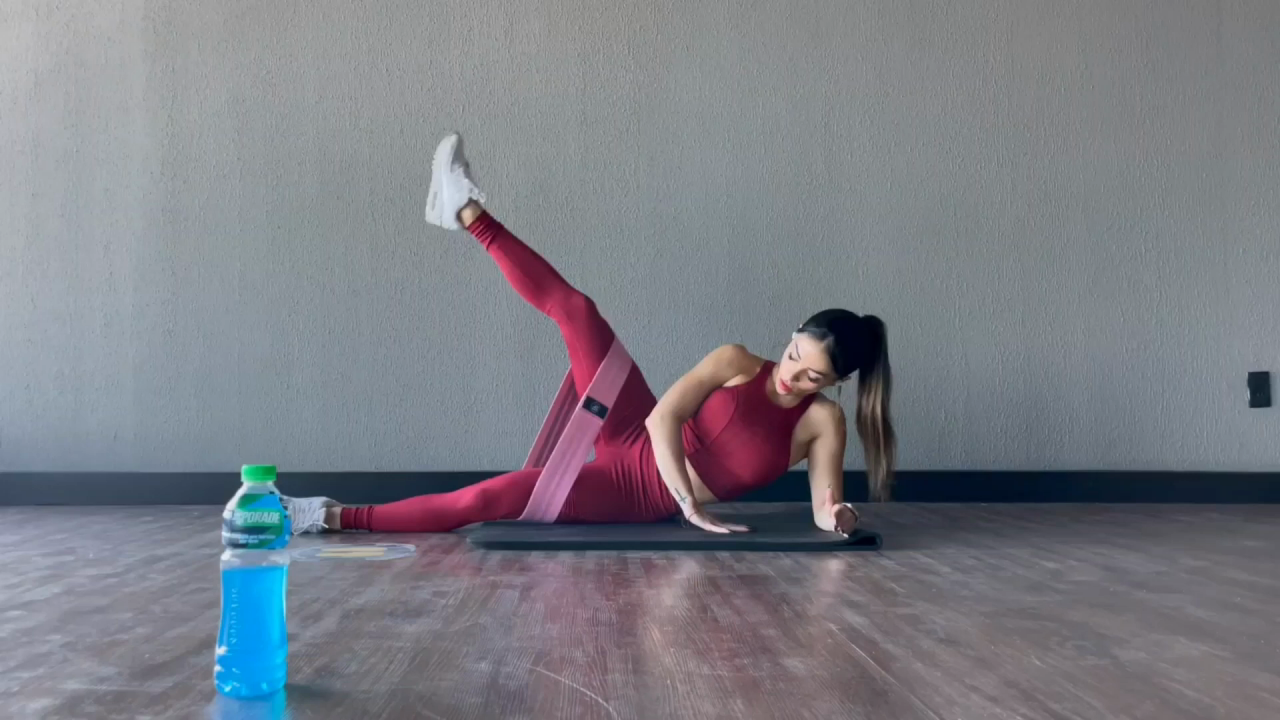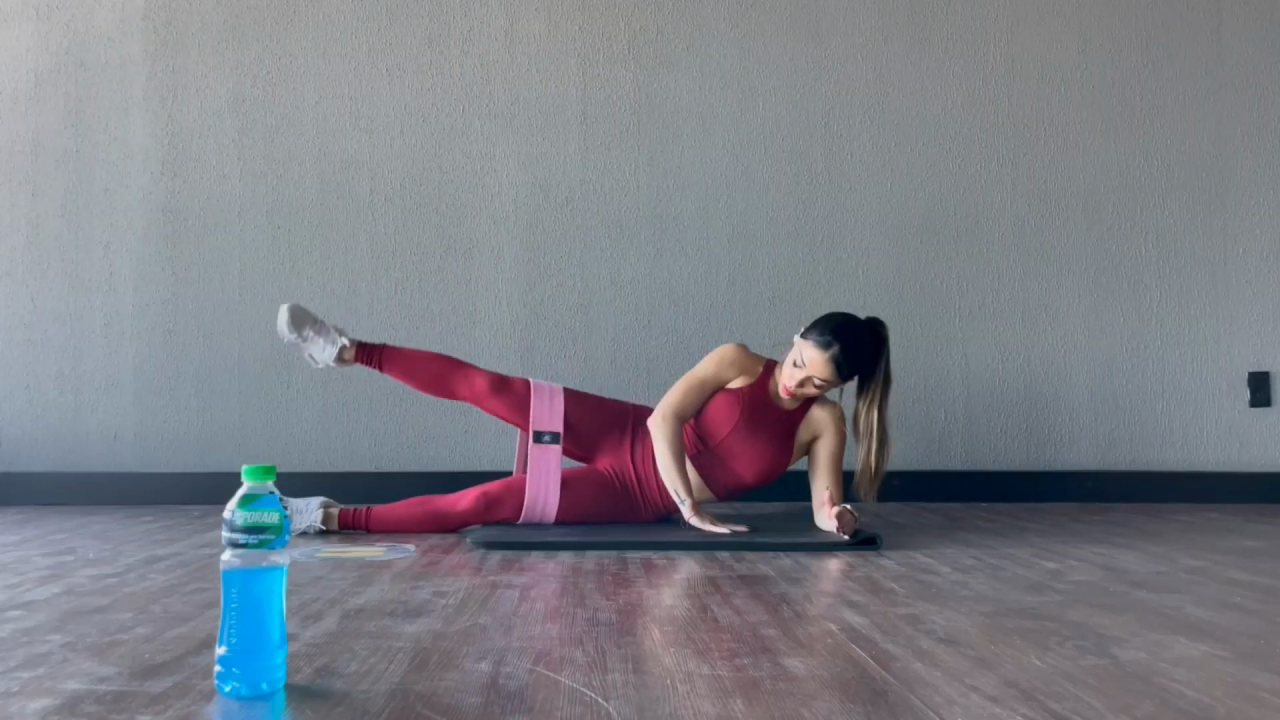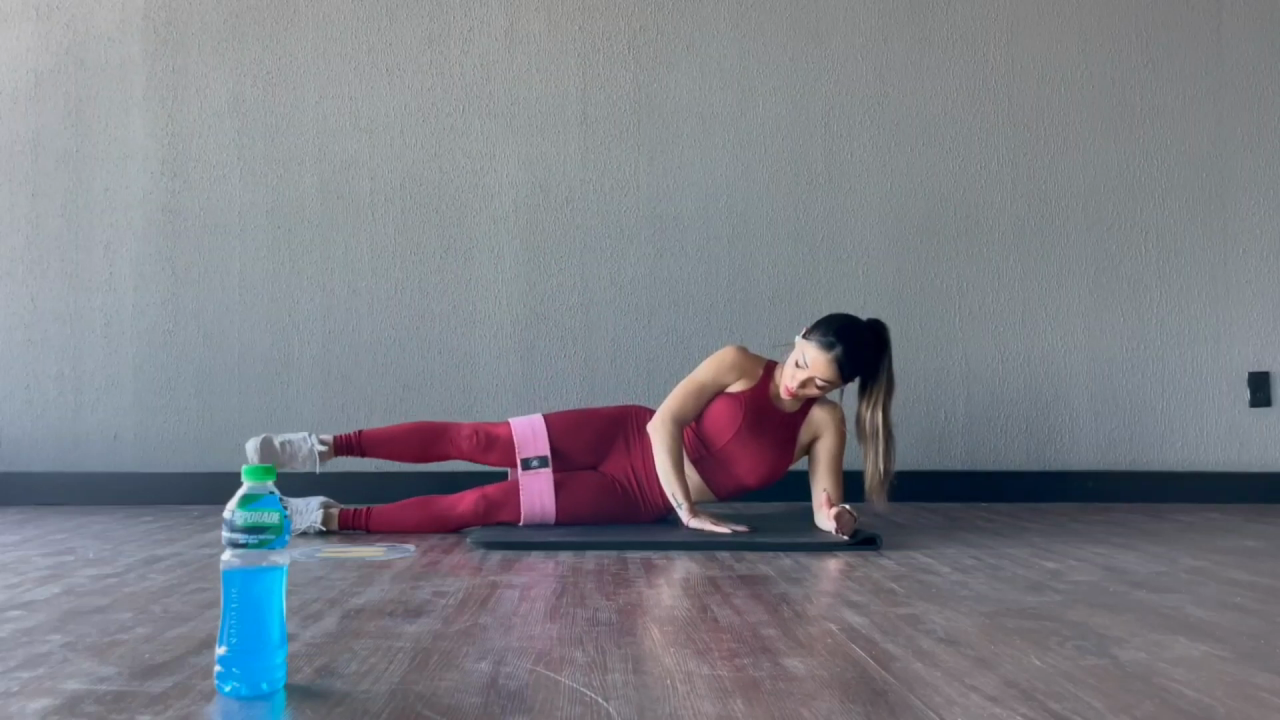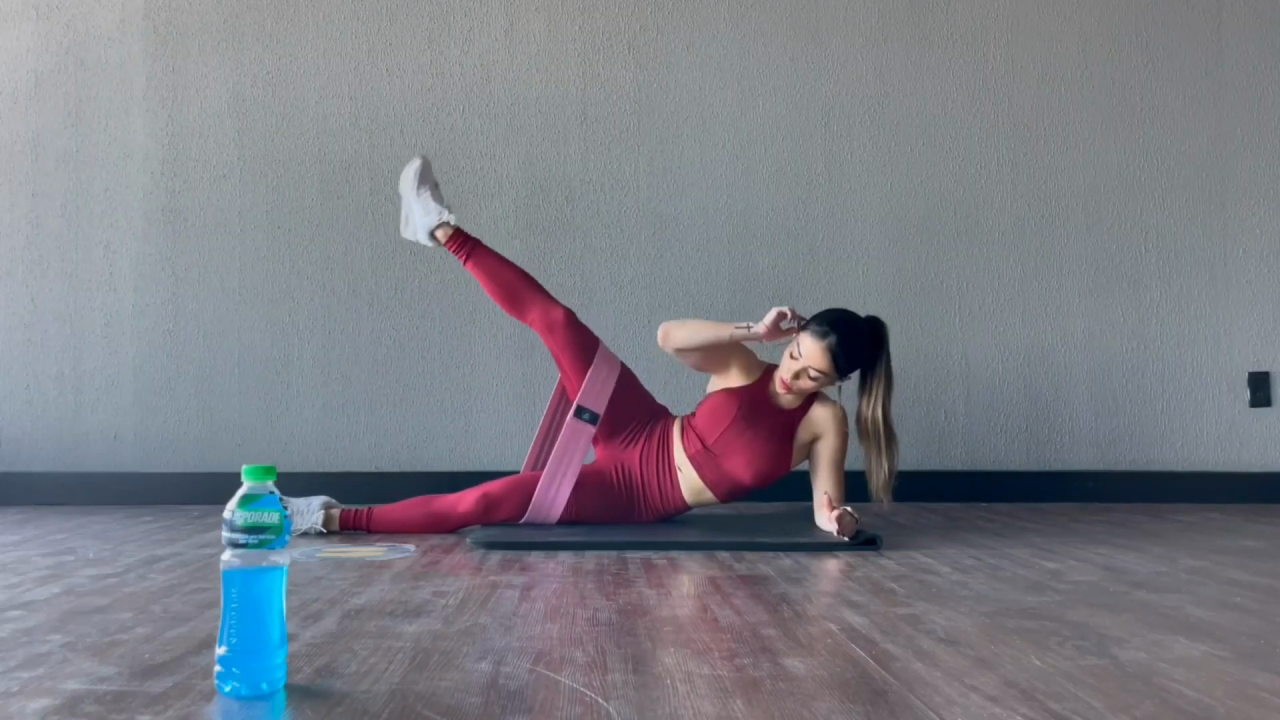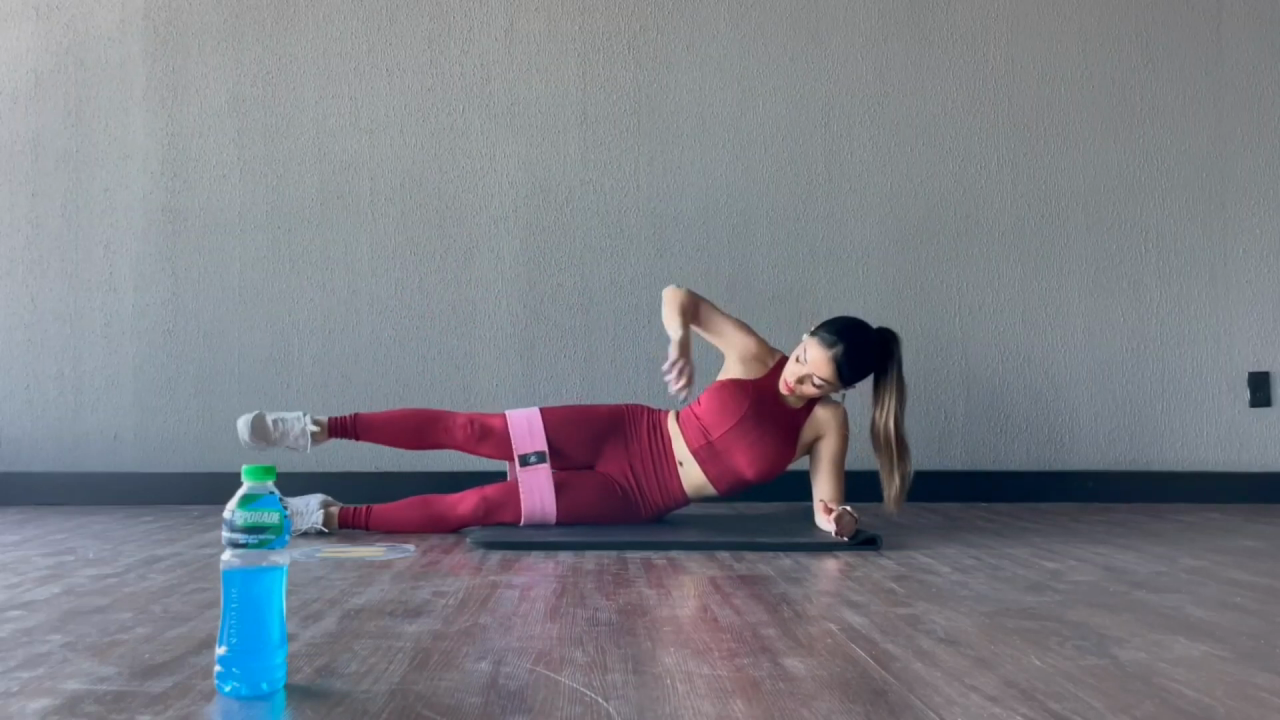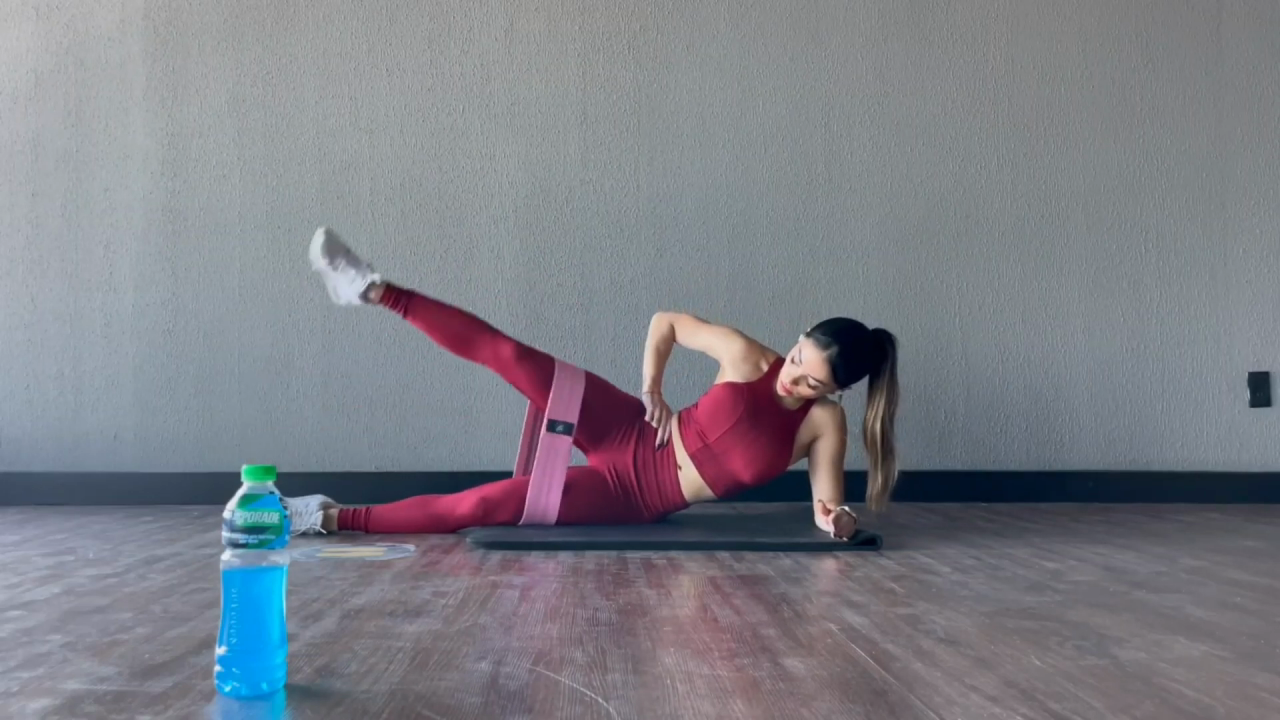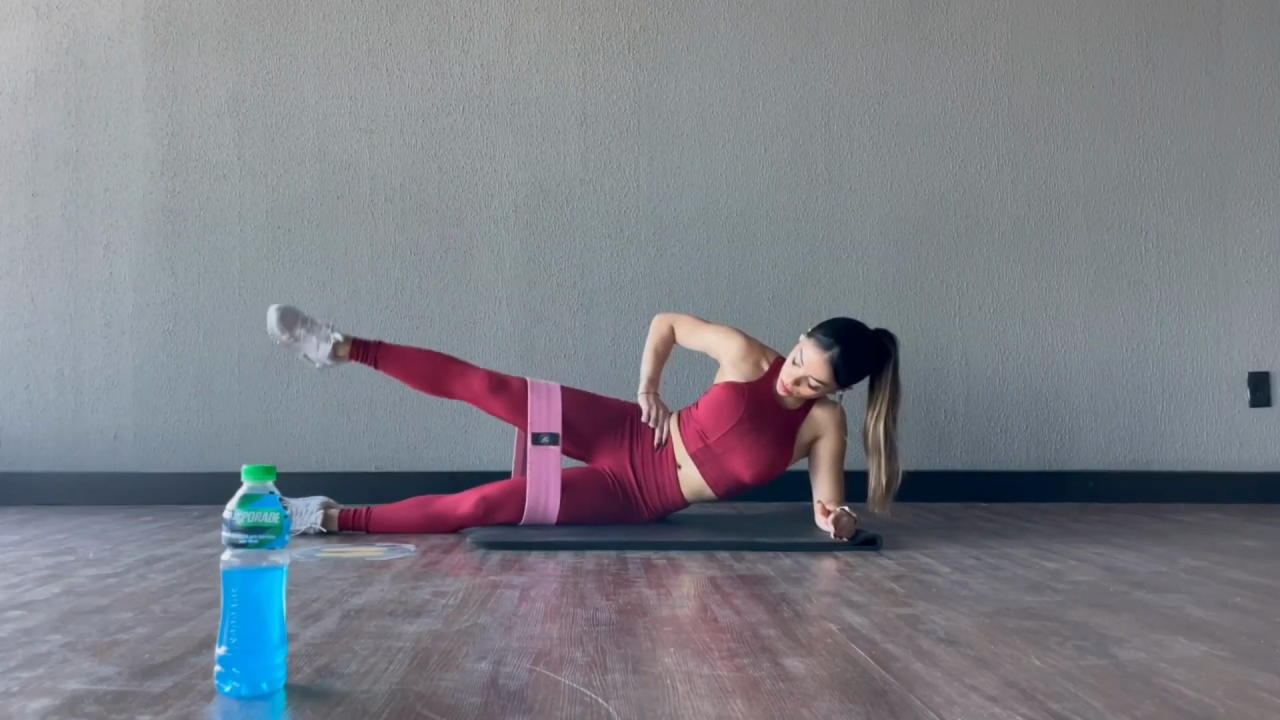
dt=0.7s
person 1, frame 1
left shoulder: (824, 422)
right shoulder: (737, 363)
left elbow: (825, 511)
right elbow: (664, 418)
left wrist: (836, 518)
right wrist: (691, 503)
left hip: (641, 499)
right hip: (637, 446)
left knee: (486, 501)
right knee: (574, 310)
left ankle: (337, 517)
right ankle: (467, 211)
person 1, frame 2
left shoulder: (824, 421)
right shoulder: (738, 361)
left elbow: (826, 511)
right elbow: (664, 418)
left wrist: (836, 515)
right wrist: (691, 506)
left hip: (639, 499)
right hip: (628, 440)
left knee: (484, 502)
right knee: (490, 389)
left ankle: (335, 518)
right ankle: (349, 350)
person 1, frame 3
left shoulder: (825, 421)
right shoulder: (740, 364)
left elbow: (827, 507)
right elbow: (665, 422)
left wrist: (837, 519)
right wrist: (688, 506)
left hip: (637, 499)
right hip: (627, 441)
left knee: (488, 506)
right knee: (476, 439)
left ankle: (333, 517)
right ankle: (326, 444)
person 1, frame 4
left shoulder: (824, 420)
right shoulder: (744, 368)
left elbow: (828, 509)
right elbow: (669, 336)
left wrist: (837, 518)
right wrist: (752, 330)
left hip: (635, 498)
right hip: (639, 442)
left knee: (486, 503)
right knee: (557, 323)
left ankle: (338, 519)
right ankle: (443, 230)
person 1, frame 5
left shoulder: (826, 423)
right shoulder: (753, 356)
left elbow: (828, 506)
right elbow: (676, 294)
left wrist: (836, 518)
right wrist: (678, 344)
left hip: (634, 499)
right hip: (623, 437)
left knee: (483, 506)
right knee: (469, 430)
left ankle: (332, 516)
right ankle: (322, 427)
person 1, frame 6
left shoulder: (824, 423)
right shoulder: (746, 357)
left elbow: (828, 504)
right elbow: (666, 321)
left wrist: (835, 519)
right wrist: (652, 388)
left hip: (633, 501)
right hip: (628, 440)
left knee: (482, 505)
right knee: (511, 357)
left ankle: (335, 517)
right ankle: (374, 289)
person 1, frame 7
left shoulder: (825, 424)
right shoulder: (747, 354)
left elbow: (827, 507)
right elbow: (666, 322)
left wrist: (836, 519)
right wrist: (648, 390)
left hip: (636, 498)
right hip: (626, 436)
left knee: (484, 506)
right knee: (486, 387)
left ankle: (333, 517)
right ankle: (344, 348)
